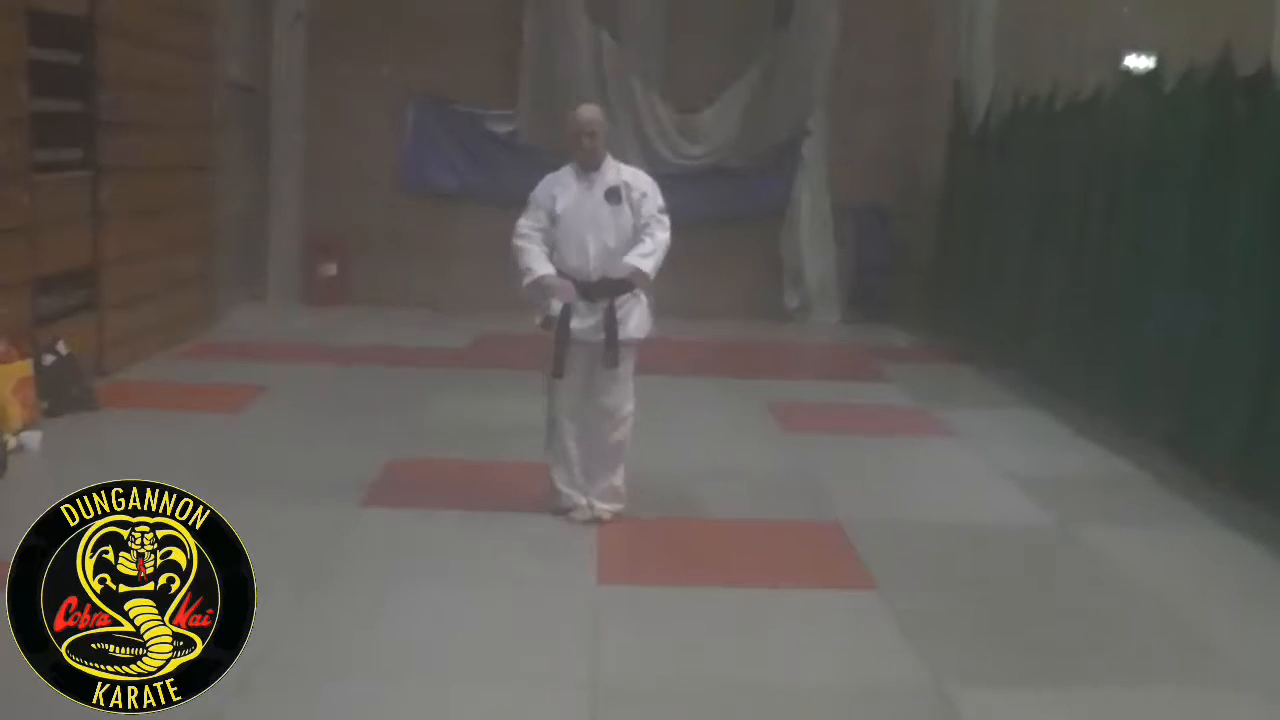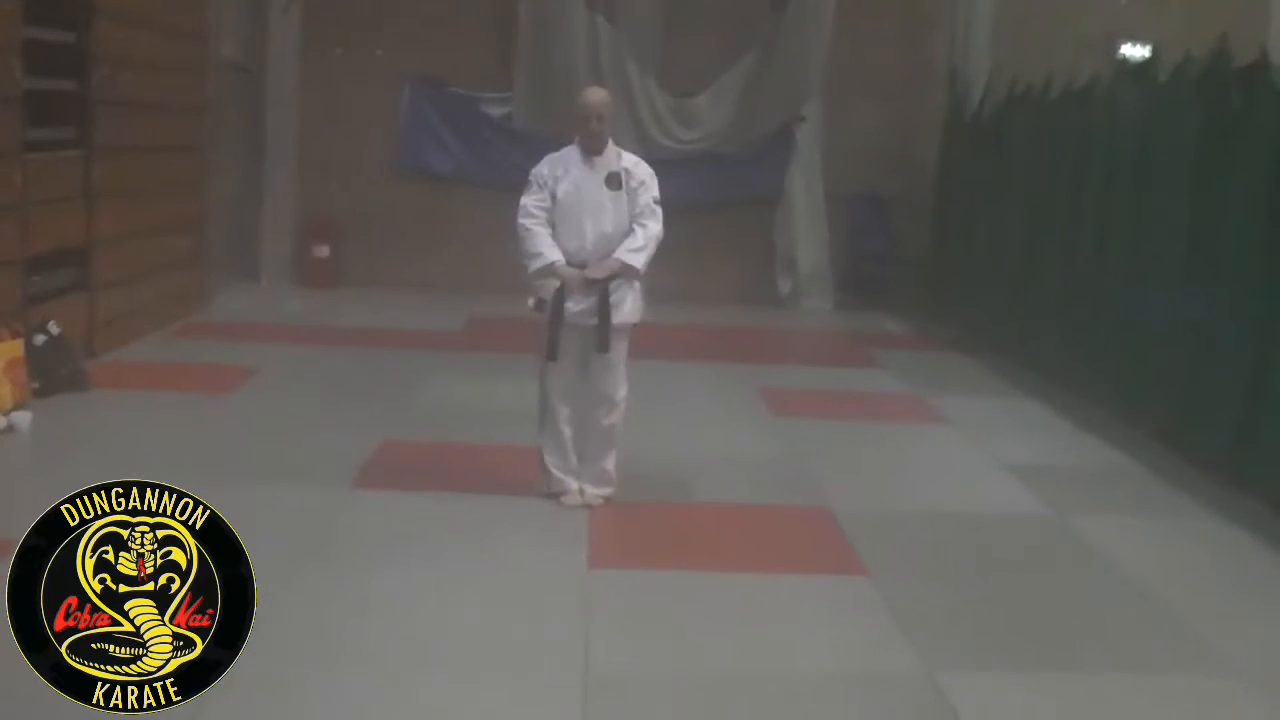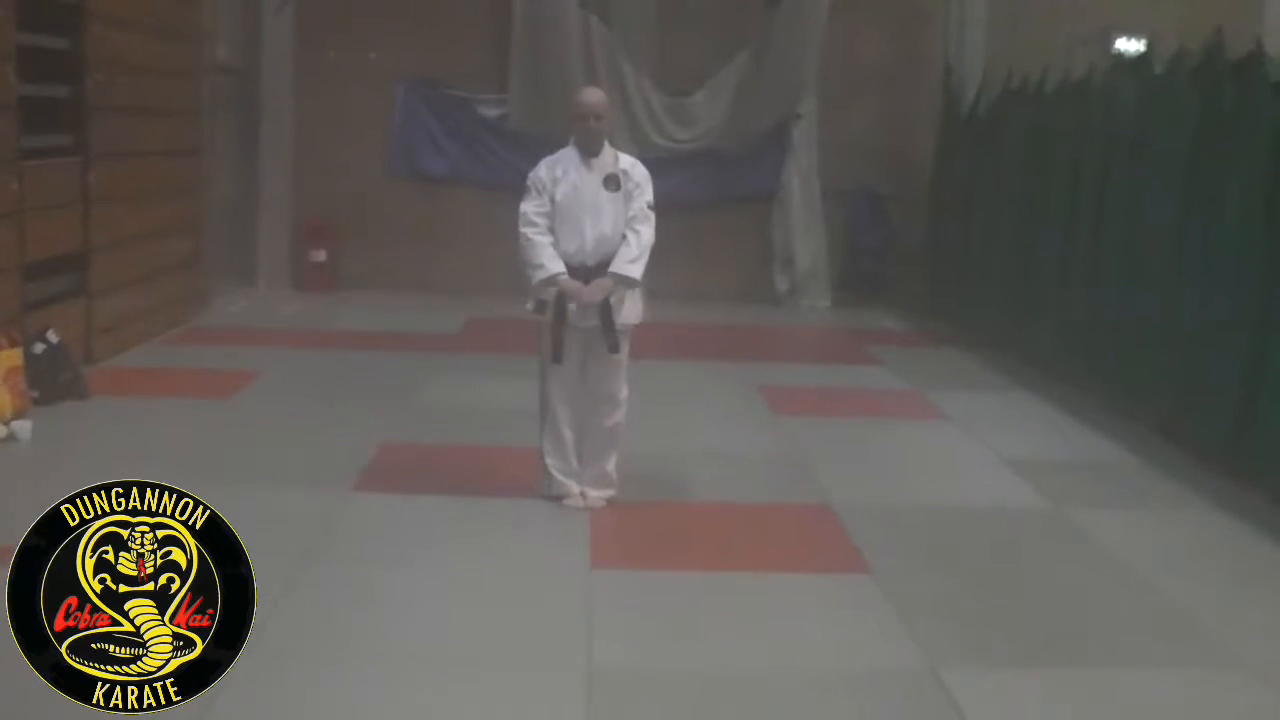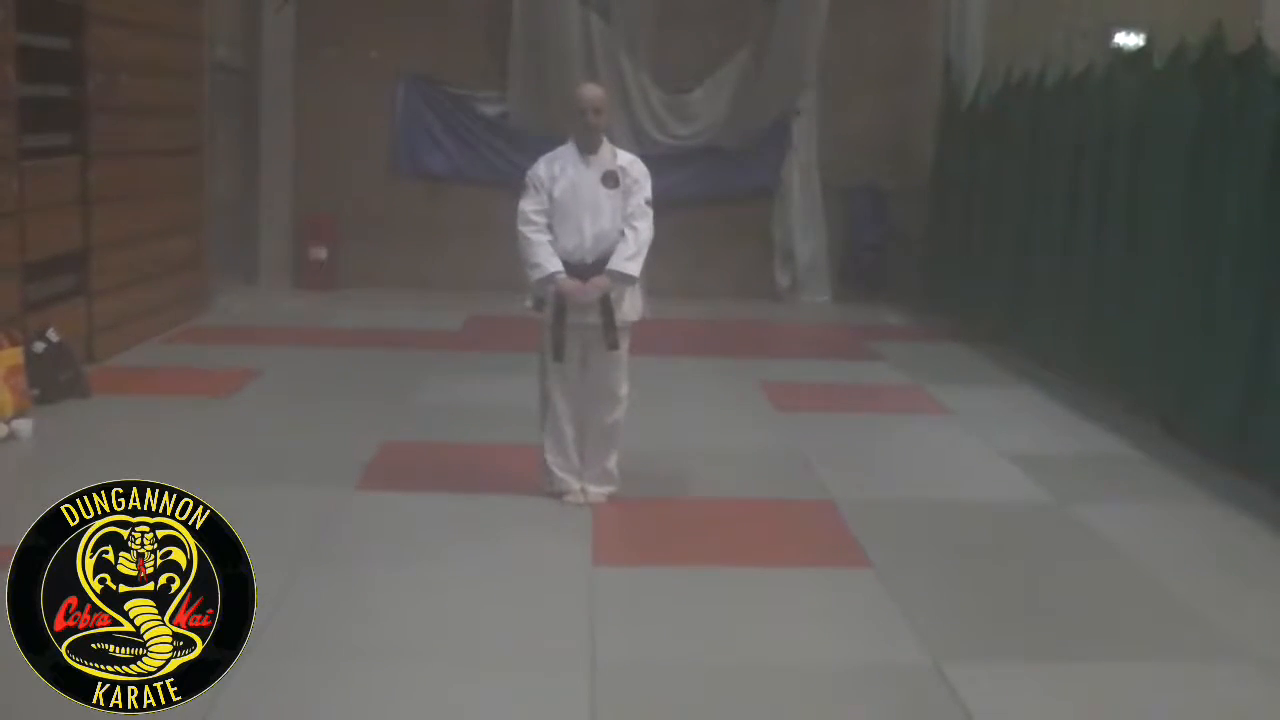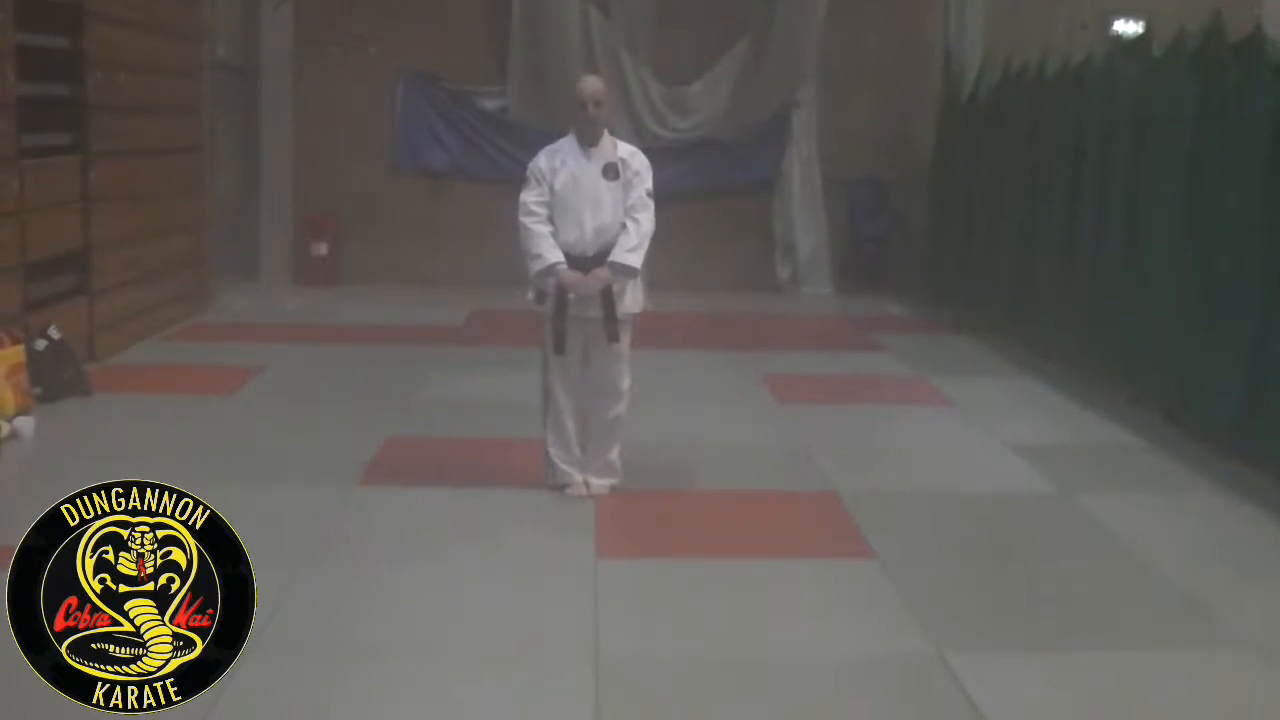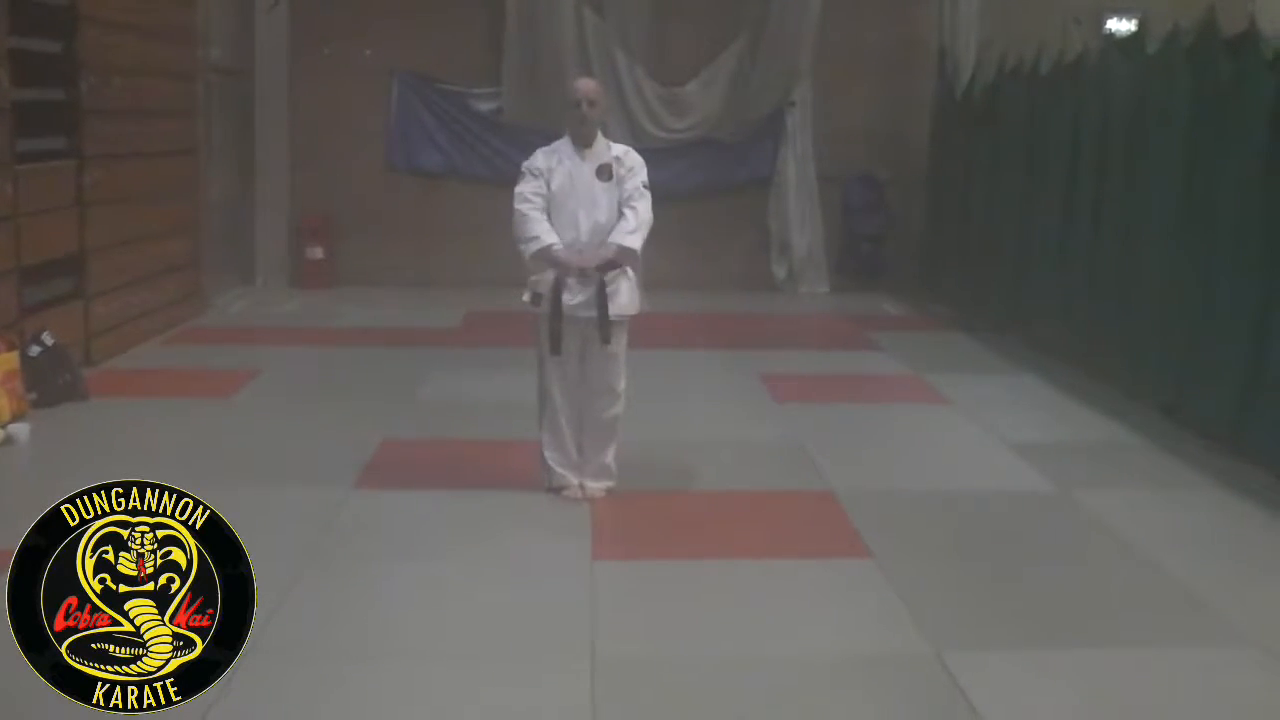
dt=0.3s
person 1, frame 1
left shoulder: (636, 182)
right shoulder: (551, 187)
left elbow: (657, 232)
right elbow: (527, 238)
left wrist: (634, 267)
right wrist: (546, 279)
left hip: (620, 309)
right hip: (570, 309)
left knee: (613, 407)
right knee: (567, 406)
left ankle: (604, 495)
right ankle: (571, 494)
person 1, frame 2
left shoulder: (635, 169)
right shoulder: (551, 167)
left elbow: (650, 224)
right elbow: (531, 221)
left wrist: (616, 263)
right wrist: (558, 268)
left hip: (613, 295)
right hip: (563, 292)
left knee: (606, 392)
right knee: (559, 390)
left ankle: (596, 478)
right ankle: (563, 478)
person 1, frame 3
left shoulder: (632, 171)
right shoulder: (548, 170)
left elbow: (641, 231)
right elbow: (532, 230)
left wrist: (610, 281)
right wrist: (561, 281)
left hip: (613, 296)
right hip: (562, 295)
left knee: (608, 394)
right knee: (560, 392)
left ankle: (597, 480)
right ankle: (564, 480)
person 1, frame 4
left shoulder: (630, 167)
right shoulder: (547, 167)
left elbow: (639, 228)
right elbow: (531, 228)
left wrist: (608, 279)
right wrist: (558, 280)
left hip: (612, 291)
right hip: (562, 291)
left knee: (608, 391)
right knee: (560, 389)
left ankle: (599, 477)
right ankle: (565, 478)
person 1, frame 5
left shoulder: (631, 159)
right shoulder: (548, 160)
left elbow: (640, 220)
right elbow: (532, 219)
left wrist: (609, 271)
right wrist: (560, 272)
left hip: (614, 285)
right hip: (563, 285)
left knee: (609, 385)
right knee: (563, 383)
left ankle: (601, 470)
right ankle: (568, 471)
person 1, frame 6
left shoulder: (625, 159)
right shoulder: (543, 161)
left elbow: (638, 211)
right elbow: (527, 211)
left wrist: (608, 252)
right wrist: (558, 255)
left hip: (609, 286)
right hip: (558, 285)
left knee: (606, 386)
right knee: (558, 385)
left ankle: (597, 472)
right ankle: (564, 473)
